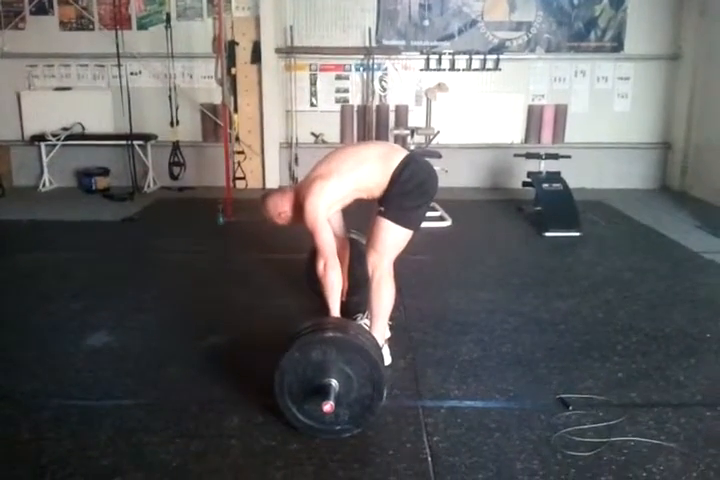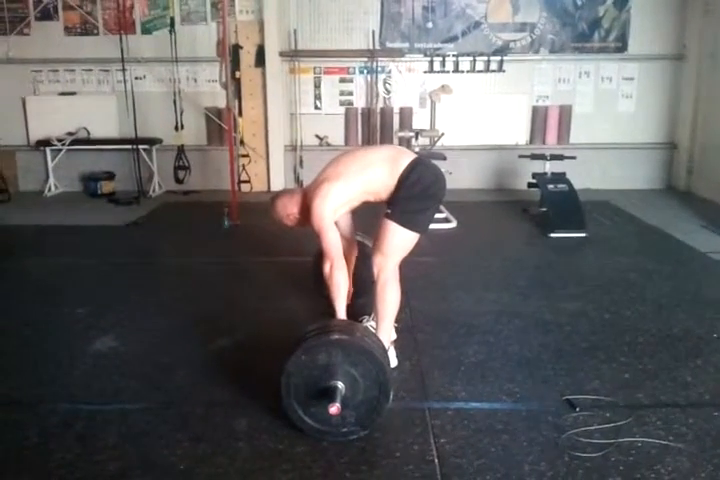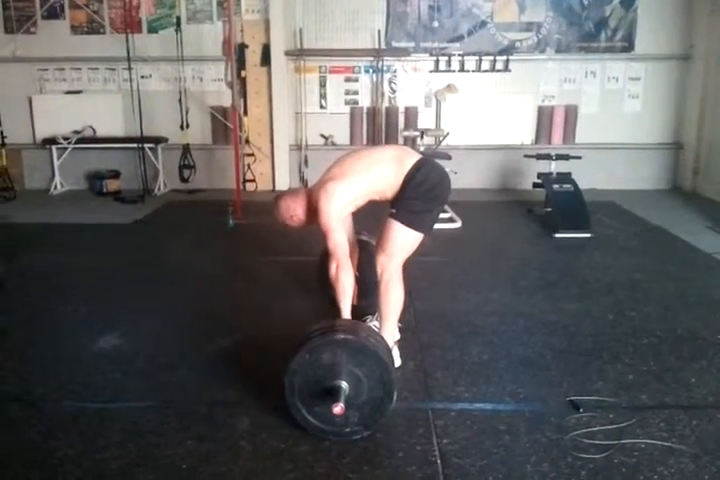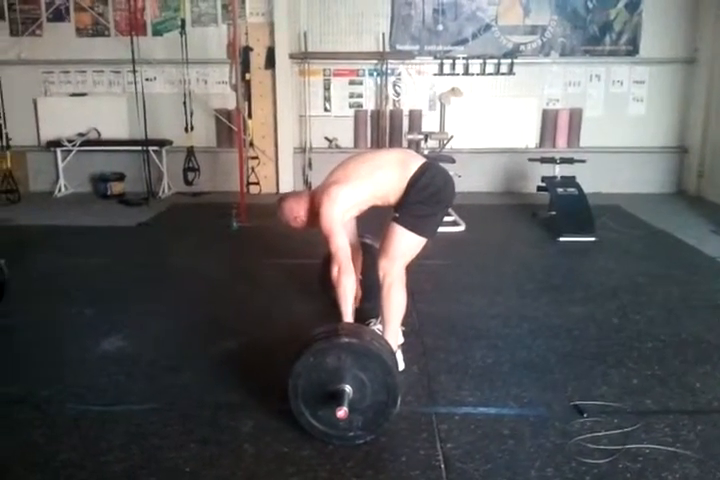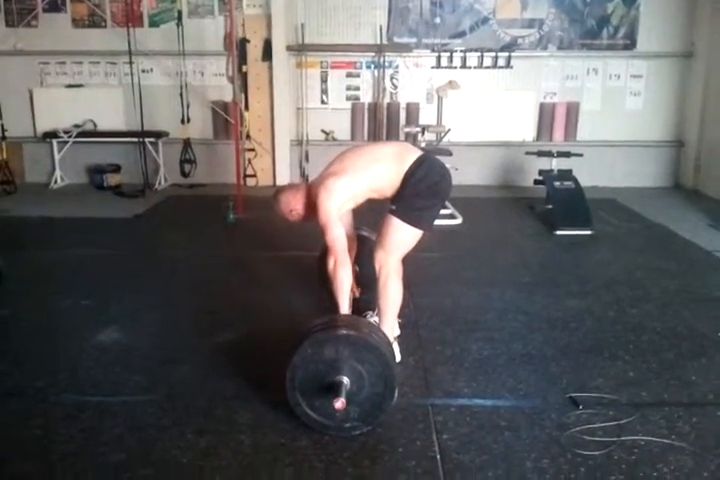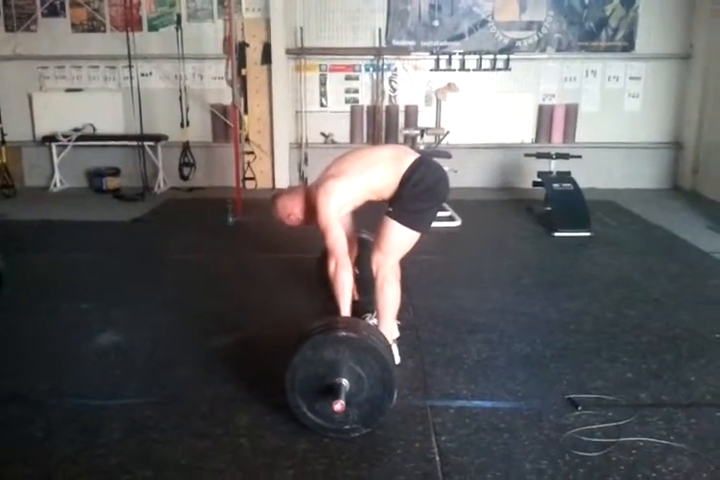
dt=0.5s
person 1, frame 1
left shoulder: (311, 204)
right shoulder: (318, 190)
left elbow: (328, 263)
right elbow: (339, 237)
left wrist: (335, 318)
right wrist: (344, 281)
left hip: (411, 180)
right hip: (409, 168)
left knee: (377, 263)
right knee: (376, 255)
left ankle: (376, 346)
right ankle: (377, 321)
person 1, frame 2
left shoulder: (319, 206)
right shoulder: (327, 194)
left elbow: (334, 265)
right elbow: (348, 241)
left wrist: (341, 320)
right wrist: (349, 284)
left hip: (418, 184)
right hip: (417, 174)
left knee: (383, 265)
right knee: (383, 259)
left ankle: (383, 348)
right ankle: (381, 323)
person 1, frame 3
left shoulder: (325, 204)
right shoulder: (329, 192)
left elbow: (340, 263)
right elbow: (349, 243)
left wrist: (346, 320)
right wrist: (352, 283)
left hip: (424, 184)
right hip: (423, 173)
left knee: (386, 264)
right knee: (387, 258)
left ankle: (386, 348)
right ankle: (385, 324)
person 1, frame 4
left shoulder: (327, 208)
right shoulder: (332, 195)
left elbow: (342, 268)
right elbow: (352, 245)
left wrist: (347, 324)
right wrist: (356, 284)
left hip: (427, 187)
right hip: (427, 177)
left knee: (388, 268)
right knee: (390, 262)
left ankle: (390, 352)
right ankle: (389, 327)
person 1, frame 5
left shoulder: (324, 200)
right shoulder: (329, 187)
left elbow: (338, 260)
right elbow: (348, 238)
left wrist: (344, 317)
right wrist: (350, 278)
left hip: (424, 180)
right hip: (423, 169)
left knee: (385, 260)
right knee: (388, 255)
left ankle: (387, 343)
right ankle: (386, 319)
person 1, frame 6
left shoulder: (324, 202)
right shoulder: (325, 190)
left elbow: (339, 261)
right elbow: (348, 240)
left wrist: (345, 319)
right wrist: (350, 279)
left hip: (421, 182)
right hip: (421, 172)
left knee: (382, 262)
right knee: (385, 257)
left ankle: (386, 345)
right ankle: (386, 322)
